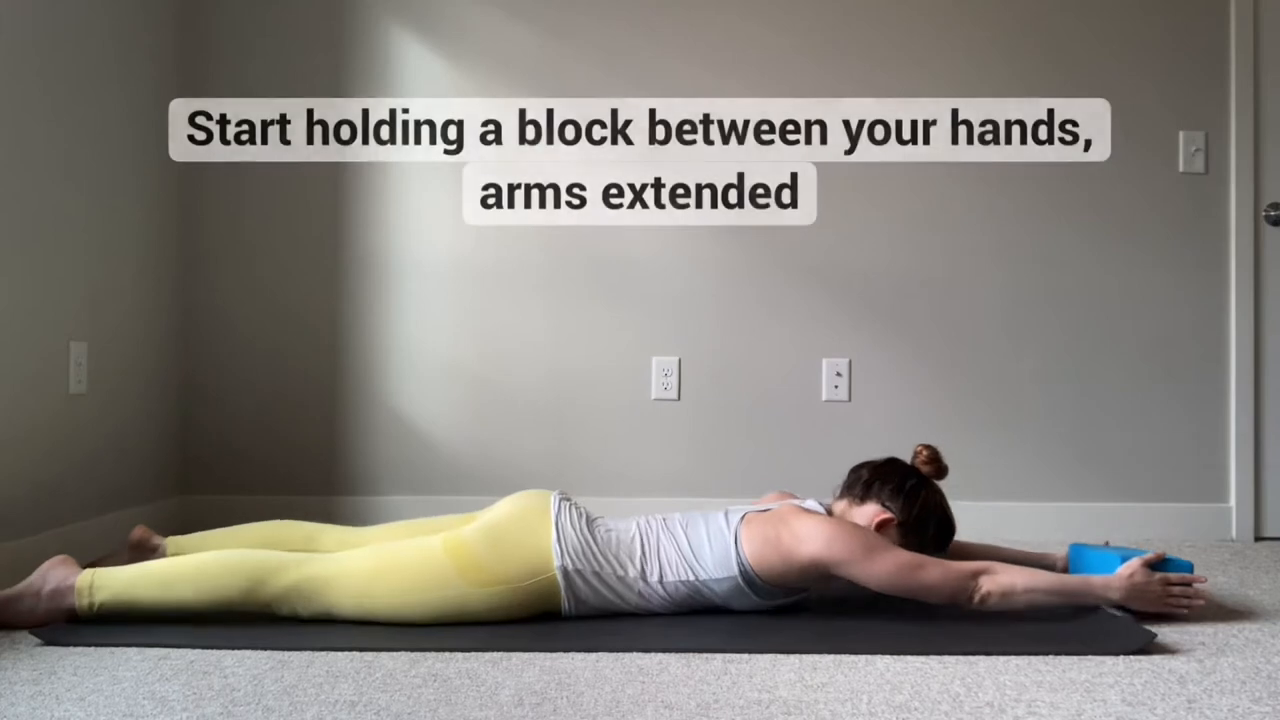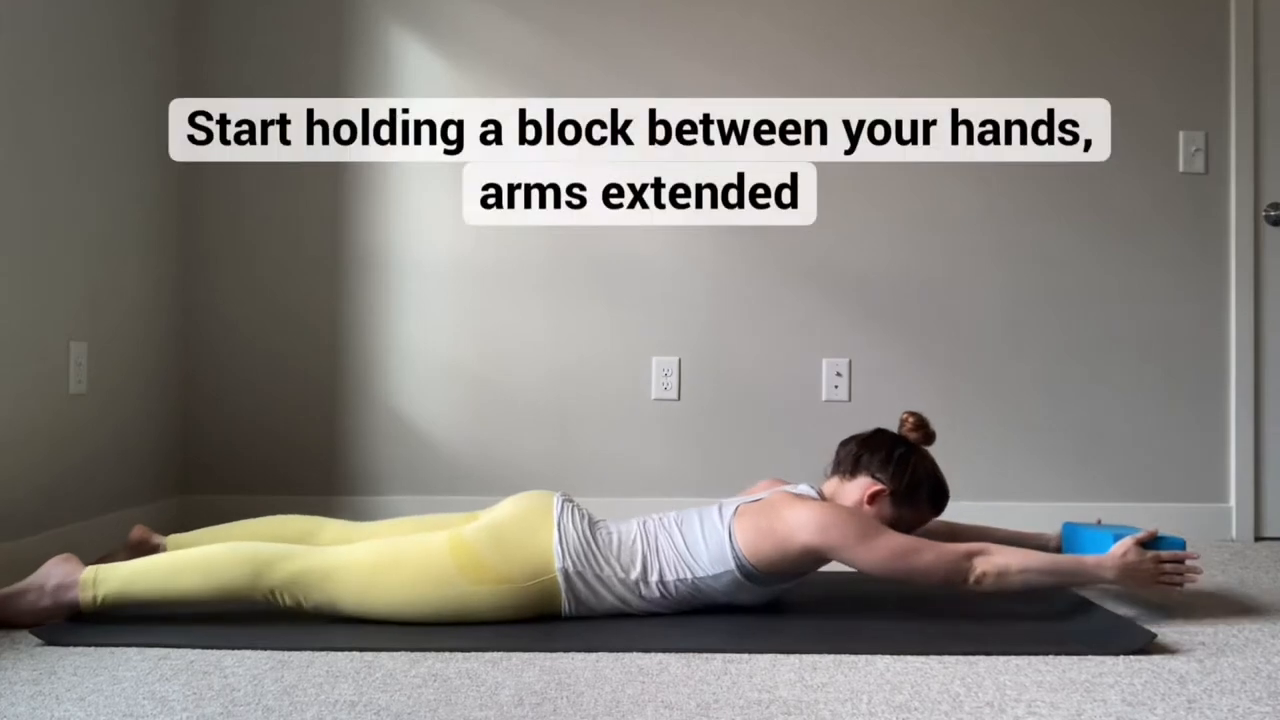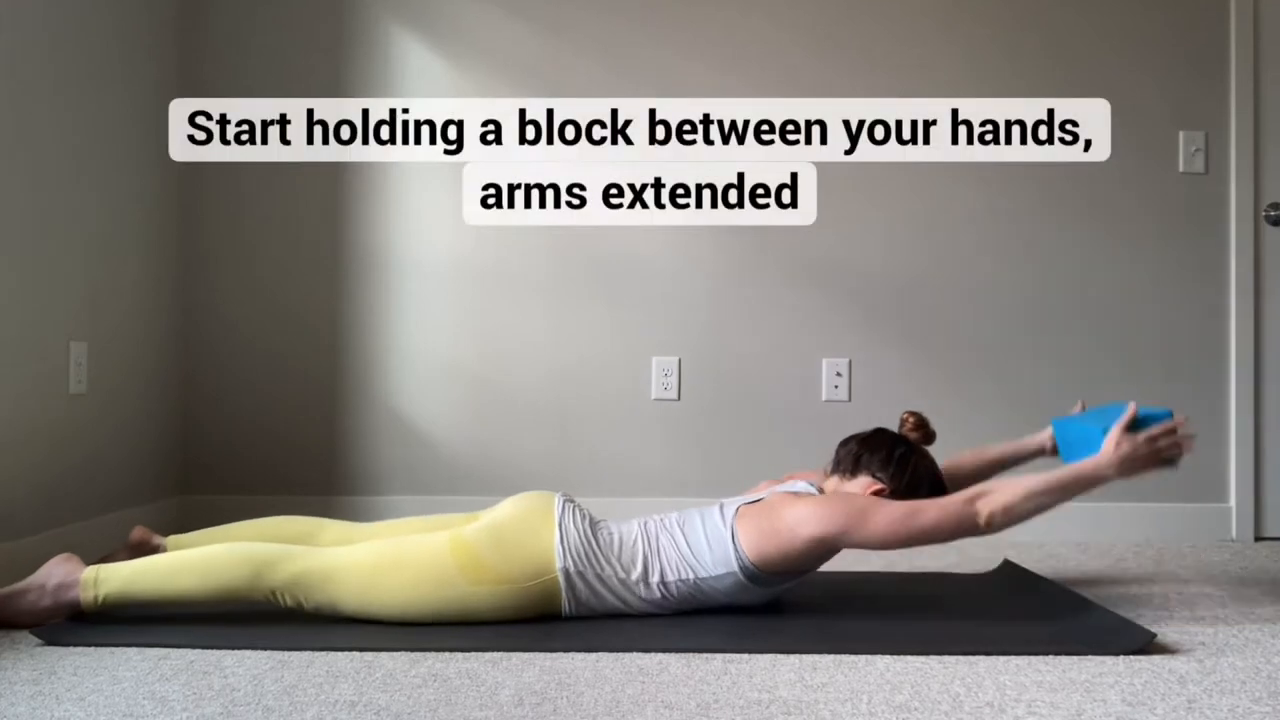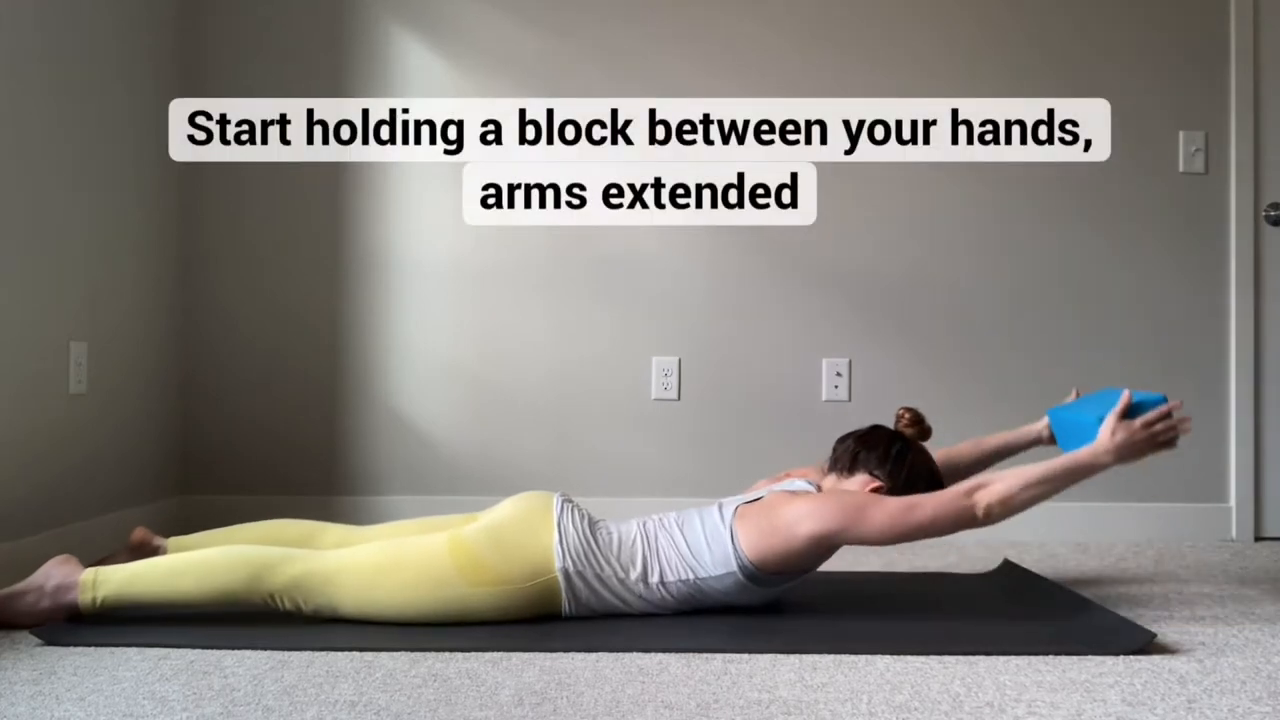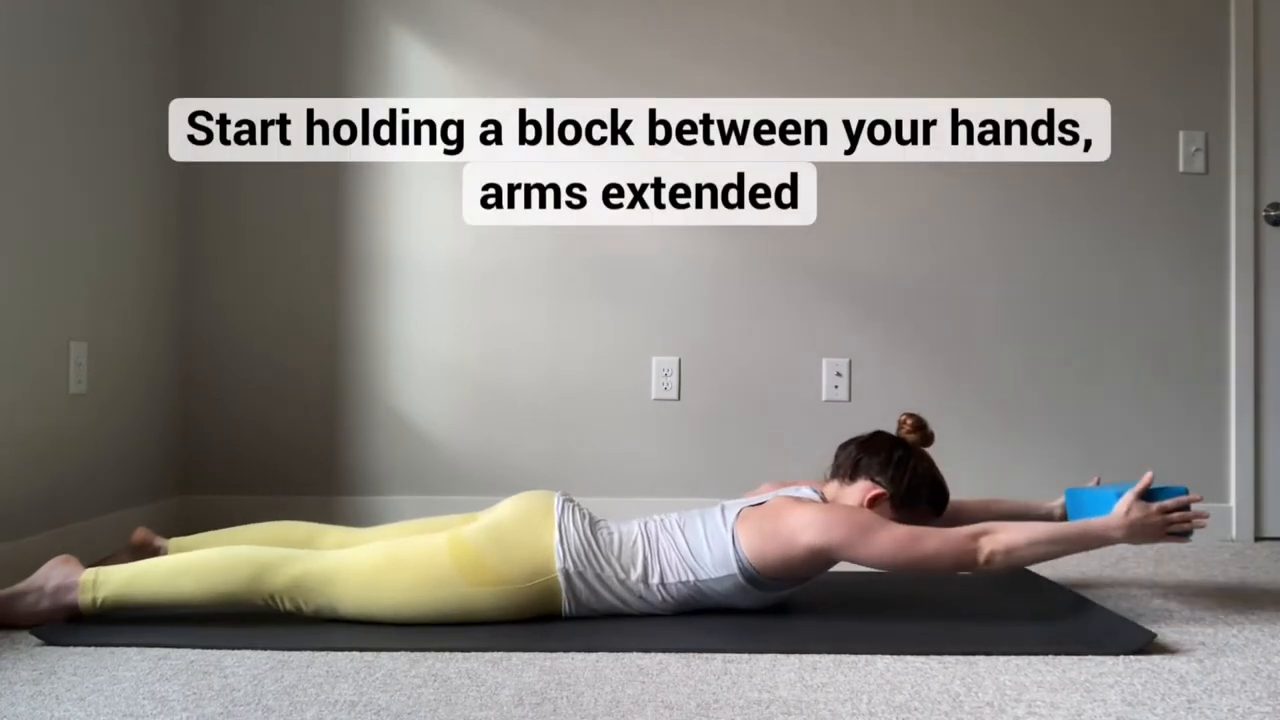
dt=0.4s
person 1, frame 1
left shoulder: (811, 510)
right shoulder: (825, 542)
left elbow: (947, 544)
right elbow: (967, 586)
left wrist: (1066, 563)
right wrist: (1108, 590)
left hip: (543, 529)
right hip: (536, 564)
left knee: (339, 543)
right knee: (308, 585)
left ankle: (164, 549)
person 1, frame 2
left shoulder: (803, 492)
right shoulder: (820, 526)
left elbow: (944, 530)
right elbow: (965, 570)
left wrist: (1063, 535)
right wrist: (1103, 572)
left hip: (541, 526)
right hip: (534, 566)
left knee: (336, 540)
right knee: (304, 582)
left ankle: (158, 547)
person 1, frame 3
left shoulder: (811, 487)
right shoulder: (822, 520)
left elbow: (934, 476)
right elbow: (971, 517)
left wrist: (1045, 437)
right wrist: (1105, 470)
left hip: (543, 533)
right hip: (539, 569)
left knee: (338, 539)
right knee: (311, 581)
left ankle: (160, 550)
person 1, frame 4
left shoulder: (811, 480)
right shoulder: (823, 519)
left elbow: (934, 474)
right elbow: (966, 510)
left wrist: (1043, 431)
right wrist: (1099, 456)
left hip: (543, 529)
right hip: (538, 567)
left knee: (333, 546)
right knee: (307, 585)
left ankle: (160, 552)
person 1, frame 5
left shoulder: (811, 493)
right shoulder: (824, 529)
left elbow: (948, 510)
right elbow: (972, 551)
left wrist: (1061, 503)
right wrist: (1109, 531)
left hip: (542, 528)
right hip: (539, 566)
left knee: (338, 546)
right knee: (307, 587)
left ankle: (159, 552)
